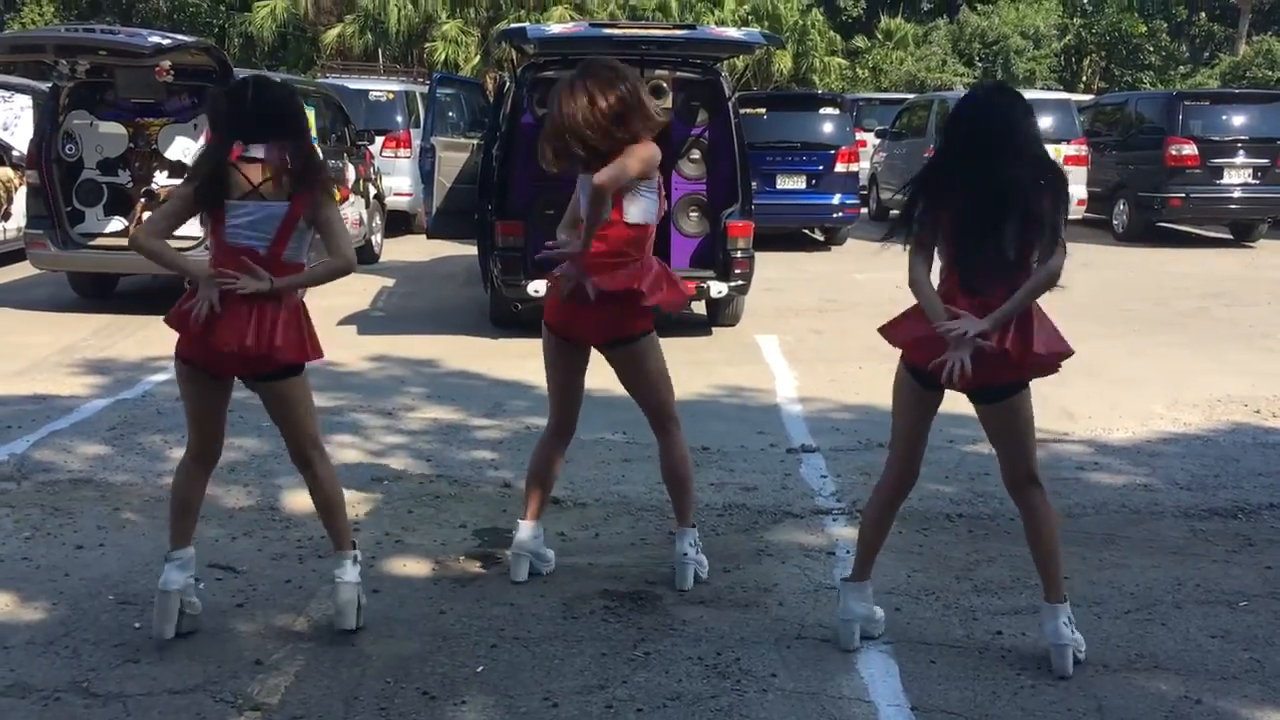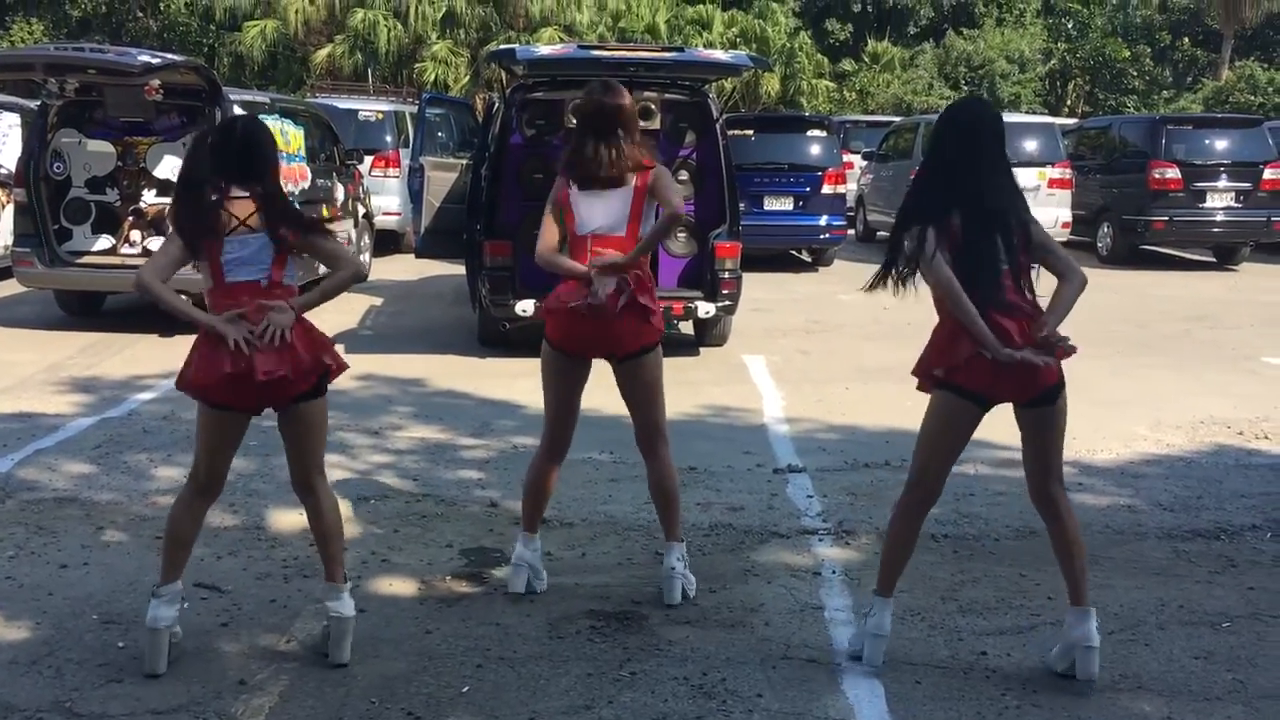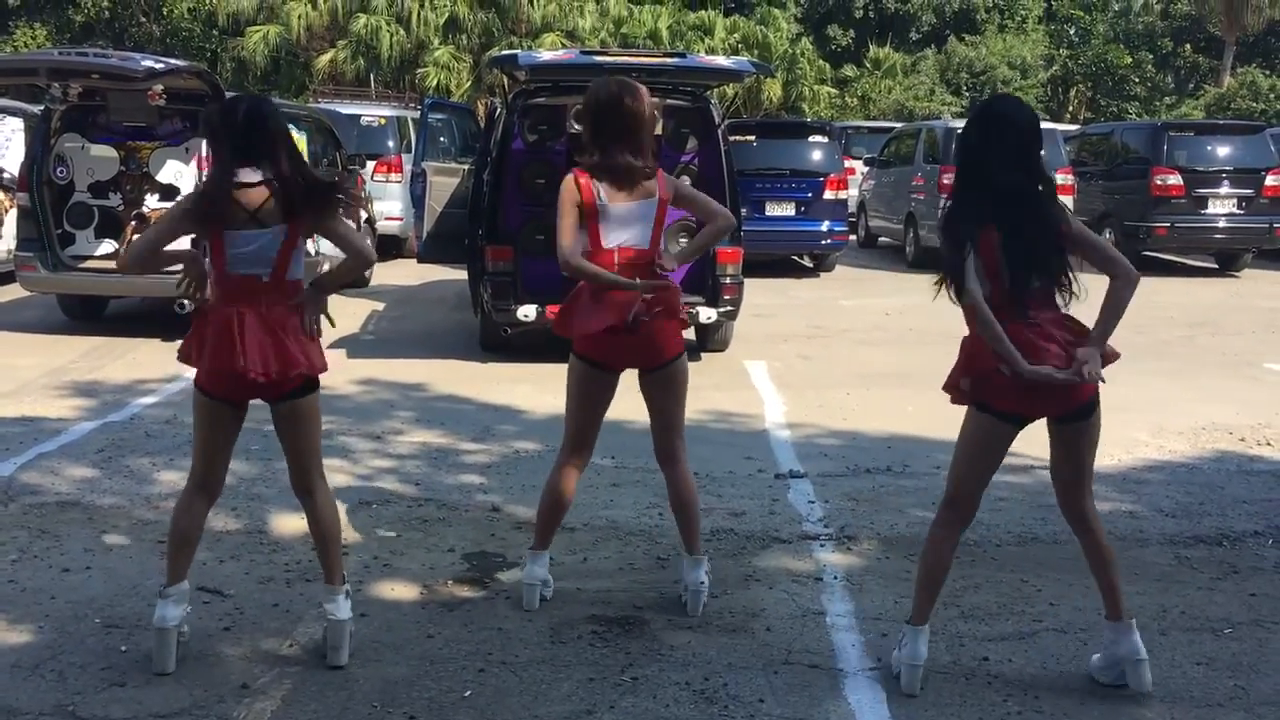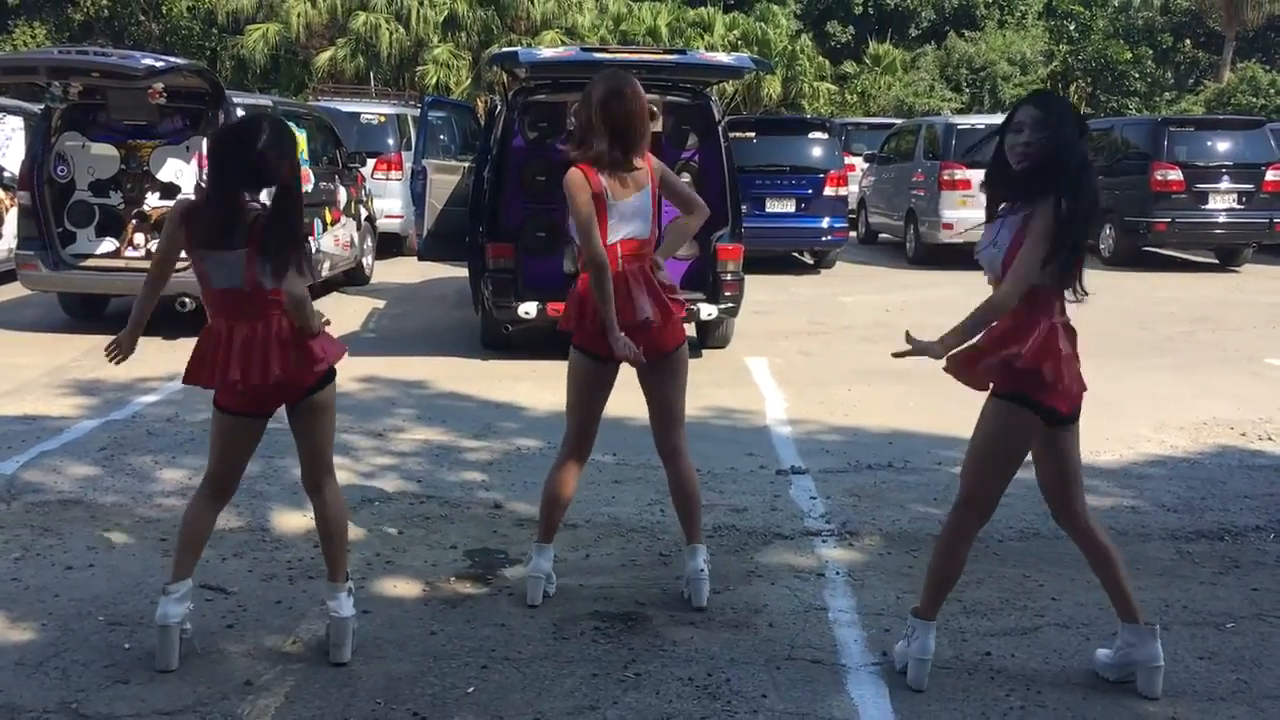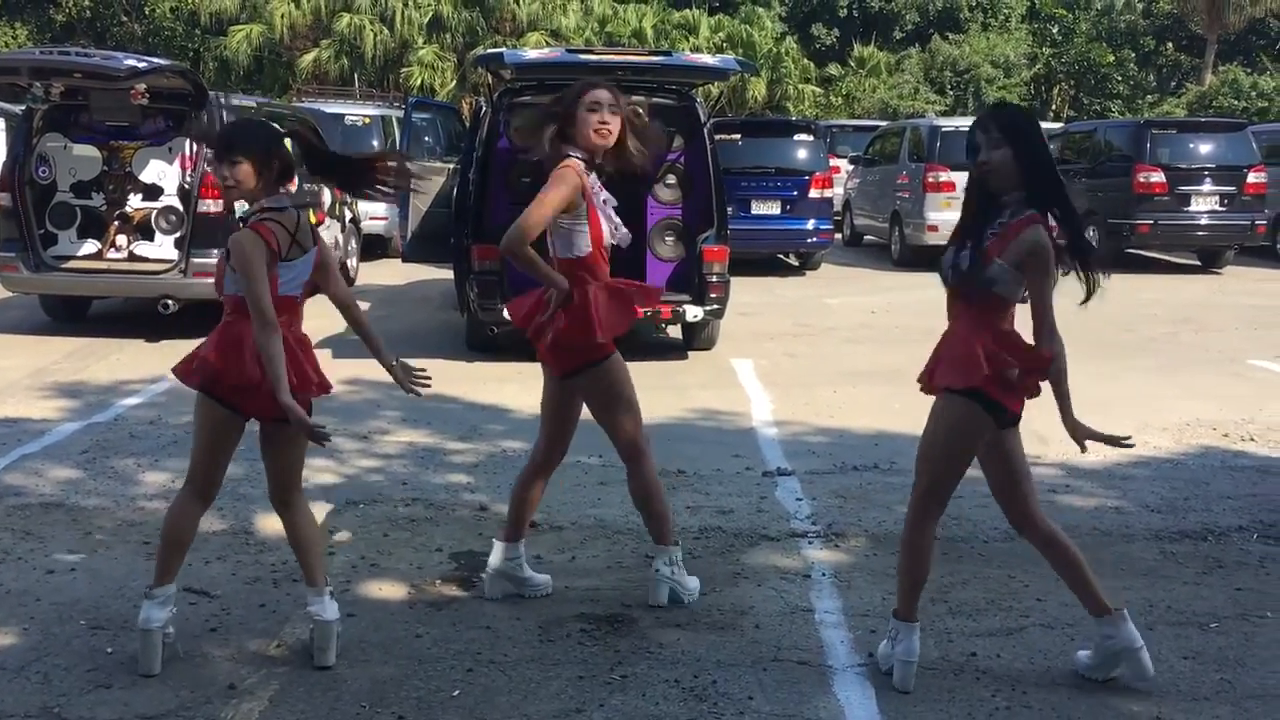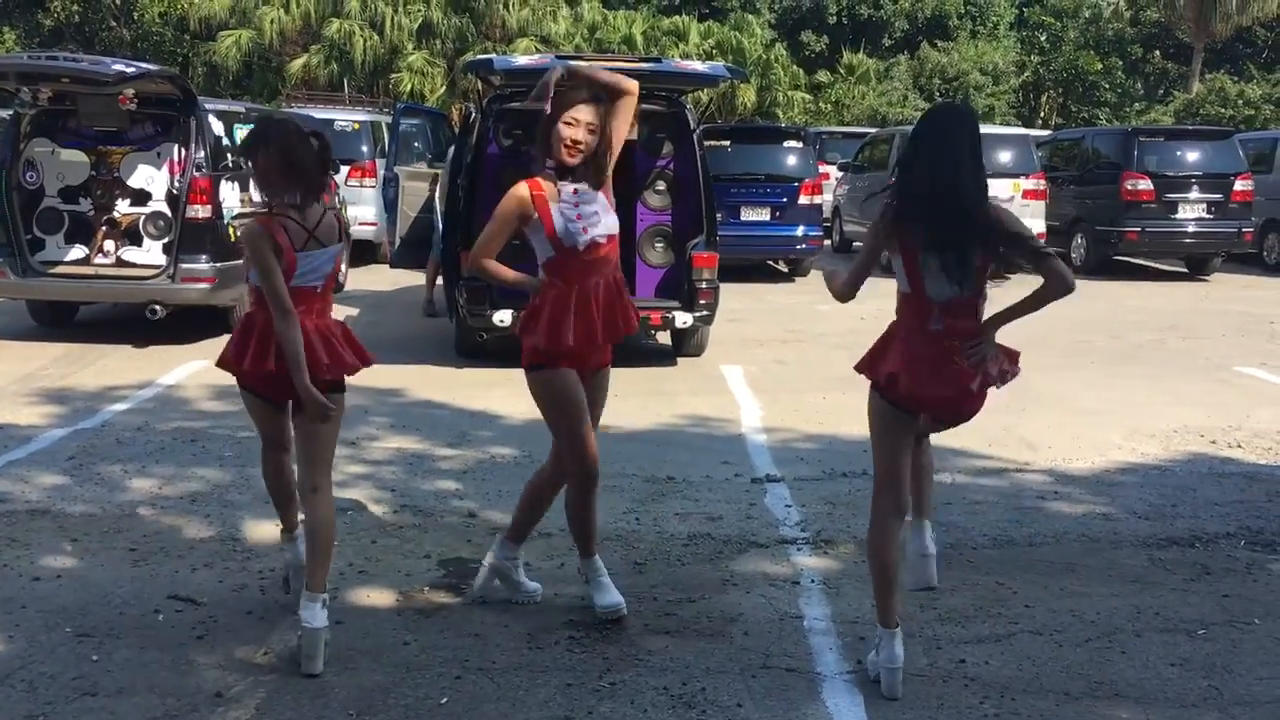
dt=0.4s
person 1, frame 1
left shoulder: (938, 192)
right shoulder: (1041, 189)
left elbow: (919, 273)
right elbow: (1050, 267)
left wrist: (946, 327)
right wrist: (987, 322)
left hip: (937, 342)
right hip: (1003, 348)
left knee: (899, 472)
right knee: (1026, 484)
left ankle: (856, 593)
right ankle: (1058, 616)
person 1, frame 2
left shoulder: (929, 215)
right shoulder: (1012, 210)
left elbow: (943, 281)
right elbow: (1073, 276)
left wrist: (993, 349)
right wrist: (1041, 335)
left hip: (969, 358)
right hip: (1032, 356)
left knee: (919, 492)
right knee: (1050, 492)
left ankle: (879, 615)
right ankle: (1081, 623)
person 1, frame 3
left shoulder: (965, 220)
right shoulder: (1050, 213)
left elbow: (972, 299)
right elbow: (1124, 274)
left wrist: (1017, 365)
right wrist: (1094, 342)
left hip: (1004, 380)
right hip: (1068, 370)
left knee: (954, 512)
right knee: (1079, 507)
left ankle: (914, 638)
right ankle: (1123, 640)
person 1, frame 4
left shoulder: (1048, 206)
right shoulder: (1014, 203)
left elbow: (1015, 289)
left wrist: (945, 343)
left hip: (1031, 368)
right hip: (1036, 369)
left knee: (968, 510)
right knee: (1072, 514)
left ankle: (919, 636)
right ankle: (1138, 640)
person 1, frame 5
left shoulder: (1032, 227)
right shoulder: (978, 213)
left elbow: (1045, 327)
left wrist: (1069, 416)
left hip: (983, 371)
right hip: (972, 370)
left knee: (923, 510)
right knee: (1027, 516)
left ankle: (902, 640)
right ankle: (1114, 633)
person 1, frame 6
left shoulder: (898, 216)
right shoulder: (992, 218)
left elbow: (844, 288)
right elbow: (1061, 282)
left wrist: (829, 272)
right wrist: (995, 322)
left hip: (905, 362)
right hip: (965, 367)
left knee: (887, 503)
right knee: (912, 459)
left ankle: (890, 642)
right ankle: (923, 537)
person 2, frame 1
left shoulder: (208, 180)
right shoulder: (308, 189)
left elbow: (144, 236)
right elbow: (343, 259)
left wrist: (198, 275)
right wrist: (279, 285)
left hip: (207, 324)
right hip: (272, 328)
left knee: (201, 454)
right knee: (310, 455)
left ankle: (177, 574)
right ankle: (348, 570)
person 2, frame 2
left shoulder: (196, 220)
right shoulder: (287, 219)
left elbow: (150, 283)
right elbow: (351, 270)
left wrist: (209, 322)
right wrist: (296, 309)
left hip: (226, 361)
right hip: (293, 357)
left knee: (201, 487)
right knee: (313, 486)
left ankle: (165, 603)
right ankle: (339, 600)
person 2, frame 3
left shoulder: (203, 204)
right shoulder: (298, 199)
left elbow: (131, 259)
right elbow: (362, 254)
left wrist: (187, 261)
right wrist: (316, 296)
left hip: (227, 350)
right hip: (291, 348)
left knee: (203, 485)
right knee: (310, 482)
left ankle: (172, 602)
right ankle: (338, 599)
person 2, frame 4
left shoulder: (193, 217)
right shoulder: (283, 222)
left elbow: (153, 283)
right elbow: (293, 298)
left wrist: (130, 333)
right wrist: (310, 332)
left hip: (238, 364)
right hip: (297, 357)
left knee: (216, 488)
right knee: (323, 484)
left ankle: (175, 599)
right ankle: (340, 599)
person 2, frame 5
left shoulder: (246, 240)
right shoulder: (306, 229)
left elbow: (263, 323)
right elbow: (347, 304)
left wrist: (284, 399)
right wrist: (387, 362)
left hip: (235, 367)
right hip: (293, 369)
left knee: (196, 490)
right knee: (290, 496)
left ankle: (157, 605)
right ankle: (322, 601)
person 2, frame 6
left shoulder: (259, 231)
right shoulder: (332, 218)
left elbow: (280, 309)
left wrist: (299, 383)
left hip: (268, 354)
right hip: (324, 348)
left knee: (275, 449)
right knee: (316, 482)
left ankle: (294, 547)
right ankle: (314, 608)
person 3, frame 1
left shoulder: (584, 158)
right shoulder: (643, 151)
left elbow: (566, 233)
right elbow: (604, 183)
left wrist: (580, 250)
right wrist: (585, 246)
left hip: (568, 302)
right hip: (621, 304)
left knee: (559, 427)
right knee: (667, 426)
left ankle: (528, 535)
right ankle: (687, 544)
person 3, frame 2
left shoulder: (567, 180)
right shoulder: (649, 174)
left elbow: (545, 254)
right elbow: (676, 212)
left wrist: (590, 271)
right wrist: (629, 259)
left hip: (569, 316)
right hip: (630, 316)
left knee: (554, 441)
right knee: (655, 445)
left ankle: (527, 551)
right ankle: (675, 560)
person 3, frame 3
left shoulder: (577, 182)
right shoulder: (660, 180)
left elbow: (569, 257)
right elbow: (722, 221)
left wrist: (623, 285)
right wrist: (673, 263)
left hip: (598, 327)
right hip: (657, 326)
left knee: (572, 454)
right knee: (672, 455)
left ankle: (536, 565)
right ankle: (696, 570)
person 3, frame 4
left shoulder: (580, 177)
right shoulder: (649, 166)
left elbow: (594, 256)
right elbow: (698, 211)
left wrist: (611, 329)
right wrist: (662, 251)
left hip: (599, 312)
right hip: (656, 308)
left knee: (575, 447)
right knee: (673, 447)
left ankle: (540, 562)
right ankle: (697, 562)
person 3, frame 5
left shoulder: (589, 179)
right shoulder: (568, 176)
right elbow: (515, 239)
right wrist: (553, 280)
left hip: (571, 325)
right hip: (580, 326)
left knee: (549, 451)
right knee: (634, 448)
left ankle: (506, 562)
right ankle: (668, 568)
person 3, frame 6
left shoulder: (601, 177)
right shoulder: (526, 193)
left elbow: (626, 90)
right elbow: (479, 260)
left wrist: (570, 72)
right wrist: (533, 284)
left hip: (598, 335)
right hip: (553, 336)
left knee: (565, 462)
right knee: (582, 463)
left ankle: (503, 562)
right ankle: (592, 571)
